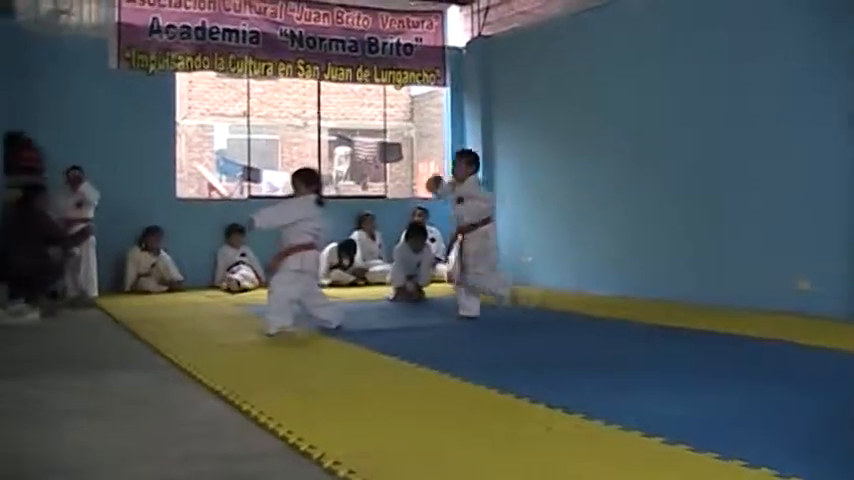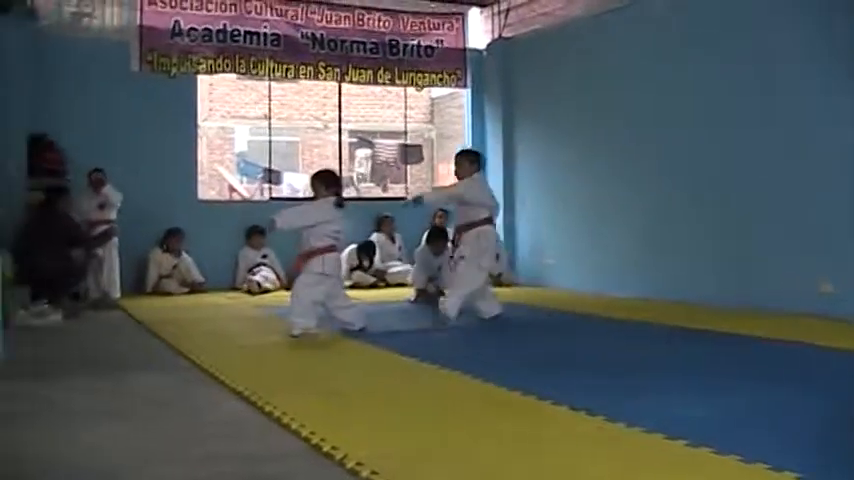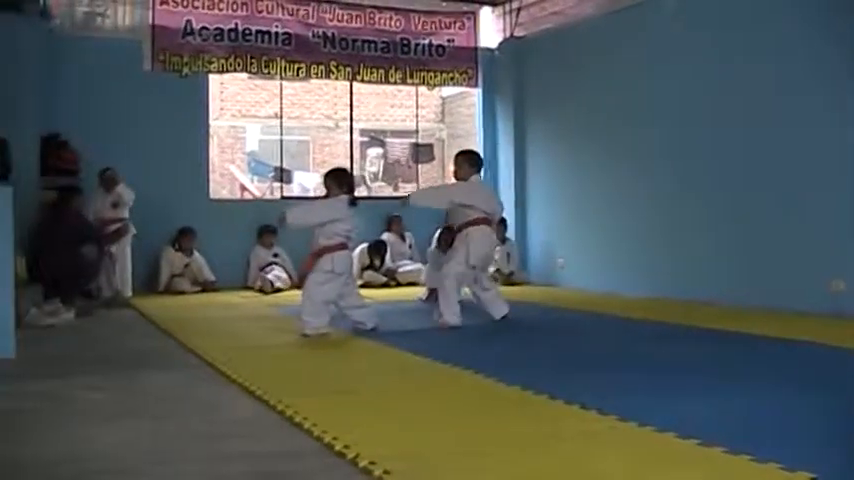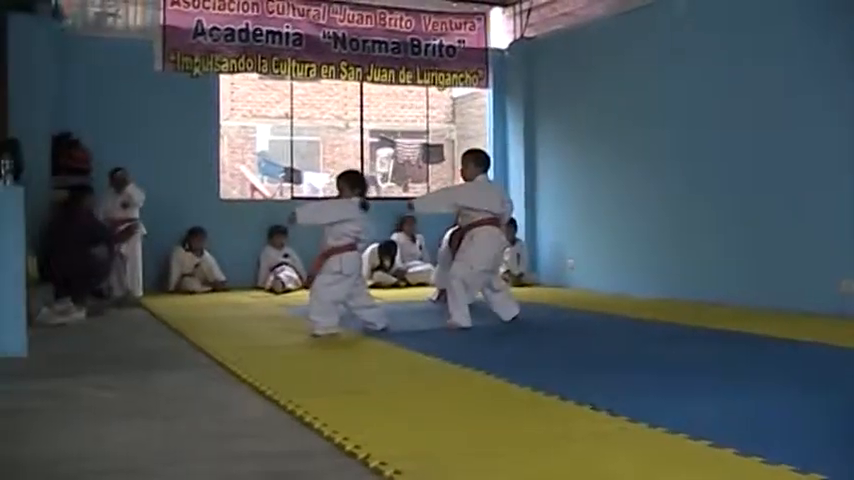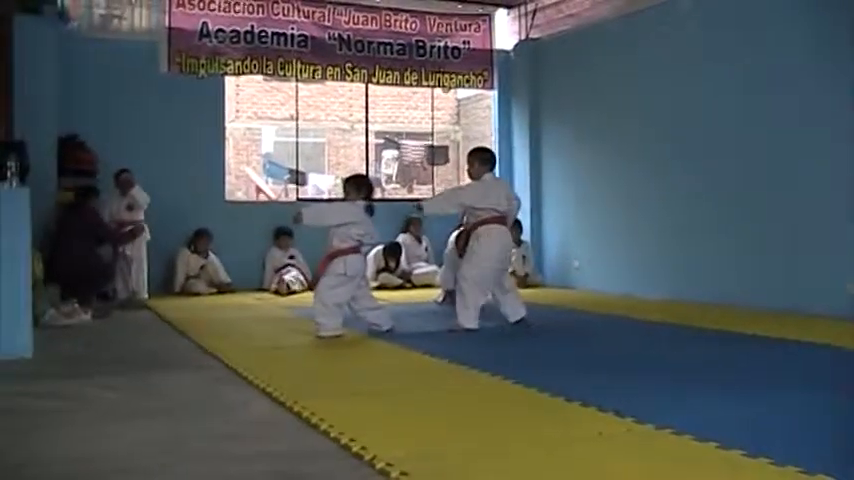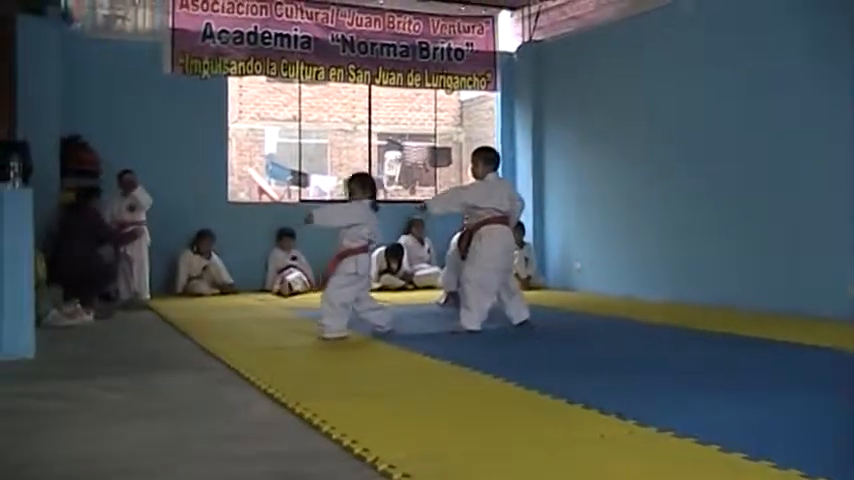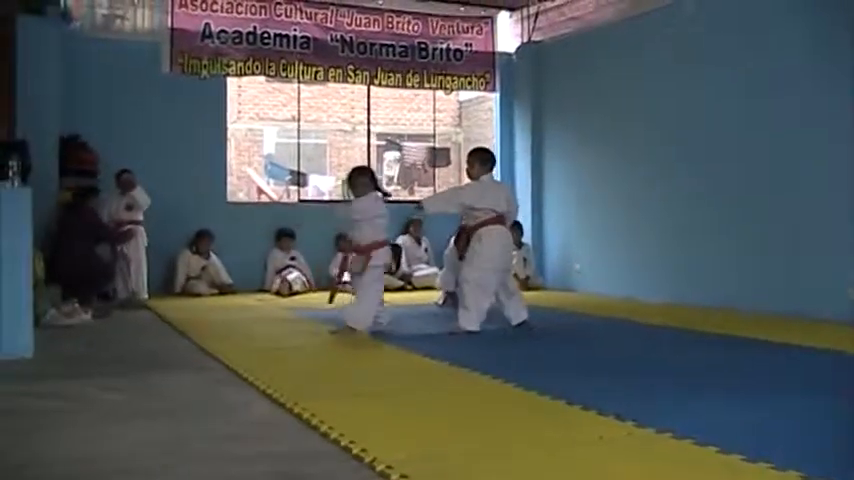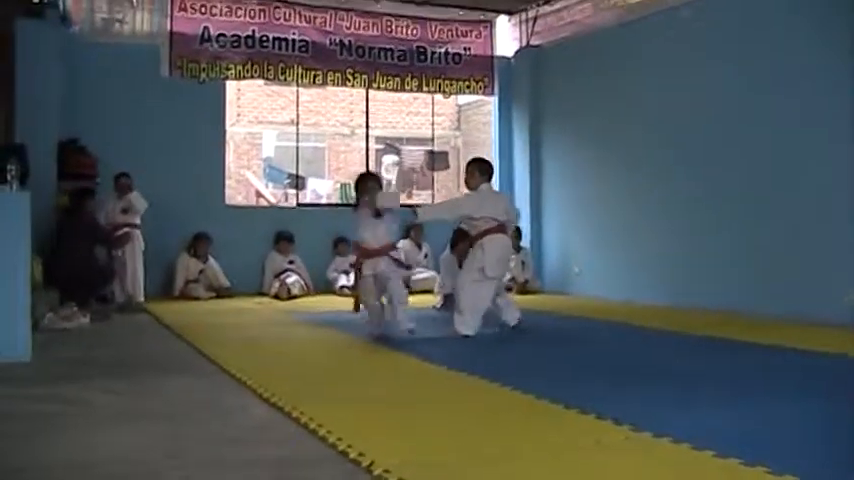
dt=0.2s
person 1, frame 1
left shoulder: (473, 186)
right shoulder: (458, 186)
left elbow: (487, 203)
right elbow: (441, 189)
left wrist: (464, 211)
right wrist: (437, 184)
left hip: (481, 235)
right hip: (468, 237)
left knee: (478, 273)
right knee: (463, 275)
left ankle: (504, 292)
right ankle: (469, 309)
person 1, frame 2
left shoulder: (472, 185)
right shoulder: (475, 186)
left elbow: (450, 193)
right elbow: (493, 206)
left wrist: (424, 197)
left hip: (478, 235)
right hip: (469, 235)
left knee: (463, 273)
right knee: (474, 277)
left ankle: (449, 311)
right ankle: (492, 310)
person 1, frame 3
left shoulder: (463, 189)
right shoulder: (484, 190)
left elbow: (439, 193)
right elbow: (497, 209)
left wrist: (413, 197)
left hip: (473, 238)
right hip: (482, 237)
left knee: (449, 275)
right knee: (478, 278)
left ankle: (449, 319)
right ankle: (500, 311)
person 1, frame 4
left shoulder: (468, 190)
right shoulder: (494, 189)
left elbow: (444, 197)
right elbow: (507, 208)
left wrist: (416, 204)
left hip: (480, 238)
right hip: (493, 237)
left knee: (457, 276)
right knee: (489, 278)
left ankle: (459, 320)
right ankle: (511, 312)
person 1, frame 5
left shoulder: (475, 188)
right shoulder: (502, 186)
left elbow: (452, 198)
right elbow: (514, 205)
left wrist: (425, 206)
left hip: (486, 237)
right hip: (500, 235)
left knee: (468, 277)
right knee: (499, 278)
left ankle: (467, 322)
right ankle: (518, 314)
person 1, frame 6
left shoulder: (479, 188)
right shoulder: (505, 186)
left elbow: (455, 197)
right elbow: (517, 205)
left wrist: (429, 204)
left hip: (488, 237)
right hip: (503, 235)
left knee: (472, 278)
right knee: (504, 279)
left ankle: (471, 323)
right ankle: (521, 316)
person 1, frame 7
left shoulder: (475, 189)
right shoulder: (500, 188)
left elbow: (452, 197)
right elbow: (512, 208)
left wrist: (425, 204)
left hip: (486, 238)
right hip: (500, 236)
left knee: (470, 279)
right knee: (502, 279)
left ankle: (469, 324)
right ankle: (519, 316)
person 1, frame 8
left shoulder: (474, 199)
right shoulder: (500, 197)
left elbow: (448, 209)
right elbow: (513, 216)
left wrist: (419, 213)
left hip: (488, 246)
right hip: (501, 244)
left knee: (467, 284)
right knee: (492, 285)
left ankle: (465, 328)
right ankle: (512, 317)
person 2, frame 1
left shoulder: (304, 205)
right shoulder: (312, 206)
left elbow: (279, 214)
left wrist: (256, 220)
left hip: (299, 258)
right hip: (305, 257)
left knee: (281, 288)
right knee: (309, 293)
left ankle: (279, 325)
right ankle: (332, 319)
person 2, frame 2
left shoulder: (324, 207)
right shoulder: (330, 208)
left elbow: (299, 215)
left wrist: (277, 221)
left hip: (321, 261)
right hip: (326, 259)
left knee: (303, 291)
right knee: (333, 295)
left ankle: (302, 327)
right ankle: (355, 321)
person 2, frame 3
left shoulder: (336, 206)
right shoulder: (343, 206)
left elbow: (310, 211)
left wrist: (287, 216)
left hip: (331, 258)
right hip: (339, 257)
left knee: (315, 290)
right knee: (347, 293)
left ankle: (315, 326)
right ankle: (367, 321)
person 2, frame 4
left shoulder: (346, 207)
right shoulder: (356, 208)
left elbow: (320, 210)
left wrist: (297, 215)
left hip: (340, 259)
right hip: (349, 258)
left knee: (323, 290)
right knee: (356, 294)
left ankle: (325, 326)
right ankle: (377, 321)
person 2, frame 5
left shoulder: (351, 210)
right shoulder: (363, 213)
left elbow: (325, 211)
right elbow: (370, 238)
left wrist: (303, 214)
left hip: (344, 262)
right hip: (354, 260)
left knee: (326, 293)
right knee: (360, 296)
left ankle: (329, 328)
right ankle: (382, 323)
person 2, frame 6
left shoulder: (359, 209)
right shoulder: (367, 211)
left elbow: (334, 213)
right elbow: (373, 237)
left wrist: (314, 216)
left hip: (353, 261)
right hip: (358, 260)
left knee: (334, 293)
right knee: (360, 297)
left ankle: (334, 330)
right ankle: (383, 323)
person 2, frame 7
left shoulder: (374, 202)
right shoulder: (360, 203)
left elbow: (356, 210)
right wrist: (349, 244)
left hip: (374, 255)
right hip: (361, 255)
left knee: (368, 290)
right knee: (365, 290)
left ankle: (355, 323)
right ankle: (379, 320)
person 2, frame 8
right shoulder: (360, 213)
right wrist: (358, 248)
left hip: (387, 258)
right hip: (368, 261)
left knee: (396, 293)
right knee: (369, 298)
left ankle: (404, 324)
right ankle: (378, 328)
person 3, frame 1
left shoulder: (13, 214)
right shoulder: (39, 217)
right elbow: (65, 241)
right wrist: (84, 234)
right hip: (26, 268)
right knee: (56, 268)
left ankle: (17, 301)
right ankle: (32, 306)
person 3, frame 2
left shoulder: (36, 216)
right shoulder: (62, 219)
right elbow: (87, 242)
right wrist: (107, 235)
left hip: (27, 271)
right hip: (49, 271)
left ankle: (39, 301)
right ankle: (55, 307)
person 3, frame 3
left shoulder: (49, 215)
right shoulder: (74, 217)
right elbow: (100, 240)
right wrist: (118, 233)
left hip: (42, 269)
right hip: (62, 269)
left ankle: (52, 300)
right ankle: (67, 305)
person 3, frame 4
left shoulder: (61, 214)
right shoulder: (84, 216)
right elbow: (110, 239)
right wrist: (128, 231)
left hip: (52, 270)
right hip: (74, 269)
right knee: (102, 266)
left ankle: (63, 299)
right ankle: (78, 304)
person 3, frame 5
left shoulder: (66, 214)
right shoulder: (89, 216)
right elbow: (115, 239)
right wrist: (134, 233)
right hip: (79, 269)
right knee: (108, 269)
left ankle: (69, 300)
right ankle: (84, 306)
person 3, frame 6
left shoulder: (69, 214)
right shoulder: (91, 216)
right elbow: (115, 239)
right wrist: (133, 234)
right hip: (80, 270)
right knee: (110, 269)
left ankle: (71, 301)
right ankle: (86, 306)
person 3, frame 7
left shoulder: (66, 214)
right shoulder: (88, 216)
right elbow: (112, 238)
right wrist: (127, 234)
left hip: (57, 269)
right hip: (78, 269)
right knee: (108, 268)
left ankle: (70, 300)
right ankle: (84, 305)
person 3, frame 8
left shoulder: (65, 217)
right shoulder: (86, 219)
right elbow: (110, 242)
right wrist: (124, 237)
right hip: (77, 272)
right knee: (107, 272)
left ankle: (68, 303)
right ankle: (82, 308)
person 4, frame 1
left shoulder: (87, 192)
right shoulder: (62, 195)
left elbow: (94, 198)
right elbow: (58, 214)
left wrist: (82, 184)
right wrist: (65, 222)
right hip: (68, 233)
left knee: (87, 264)
right knee: (70, 265)
left ankle: (89, 293)
right ankle: (72, 293)
person 4, frame 2
left shoulder: (109, 195)
right shoulder: (85, 198)
left elbow: (117, 200)
right elbow: (80, 216)
left wrist: (105, 185)
right wrist: (87, 224)
right hip: (91, 235)
left knee: (109, 265)
right knee: (92, 266)
left ankle: (111, 295)
right ankle: (94, 295)
person 4, frame 3
left shoulder: (121, 194)
right shoulder: (98, 197)
left elbow: (130, 199)
right elbow: (93, 216)
left wrist: (118, 184)
right wrist: (99, 223)
left knee: (122, 264)
right knee: (105, 265)
left ankle: (123, 293)
right ankle: (107, 293)
person 4, frame 4
left shoulder: (132, 194)
right shoulder: (108, 198)
left elbow: (140, 199)
right elbow: (103, 216)
left wrist: (128, 185)
right wrist: (110, 224)
left hip: (132, 232)
right hip: (115, 234)
left knee: (133, 263)
right knee: (116, 265)
left ankle: (134, 293)
right ankle: (118, 293)
person 4, frame 5
left shoulder: (137, 196)
right shoulder: (113, 200)
left elbow: (145, 202)
right elbow: (108, 218)
left wrist: (133, 187)
right wrist: (115, 226)
left knee: (138, 265)
right knee: (121, 267)
left ankle: (140, 295)
right ankle: (123, 295)
person 4, frame 6
left shoulder: (139, 196)
right shoulder: (115, 201)
left elbow: (147, 203)
right elbow: (109, 219)
left wrist: (136, 188)
right wrist: (117, 226)
left knee: (140, 265)
right knee: (123, 267)
left ankle: (142, 295)
right ankle: (125, 295)
person 4, frame 7
left shoulder: (137, 196)
right shoulder: (113, 199)
left elbow: (146, 203)
right elbow: (107, 218)
left wrist: (135, 188)
right wrist: (114, 226)
left hip: (135, 234)
left knee: (137, 265)
right knee: (120, 266)
left ankle: (140, 295)
right ankle: (123, 295)
person 4, frame 8
left shoulder: (134, 199)
right shoulder: (111, 203)
left elbow: (142, 207)
right elbow: (105, 221)
left wrist: (131, 192)
right wrist: (112, 229)
left hip: (131, 237)
left knee: (134, 268)
right knee: (118, 269)
left ankle: (136, 297)
right ankle: (120, 298)
